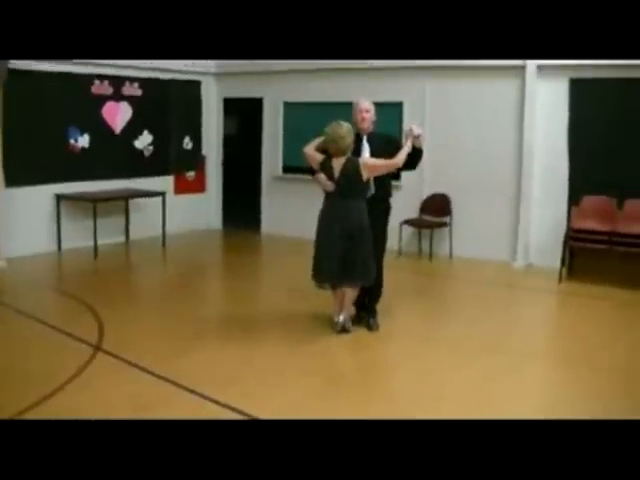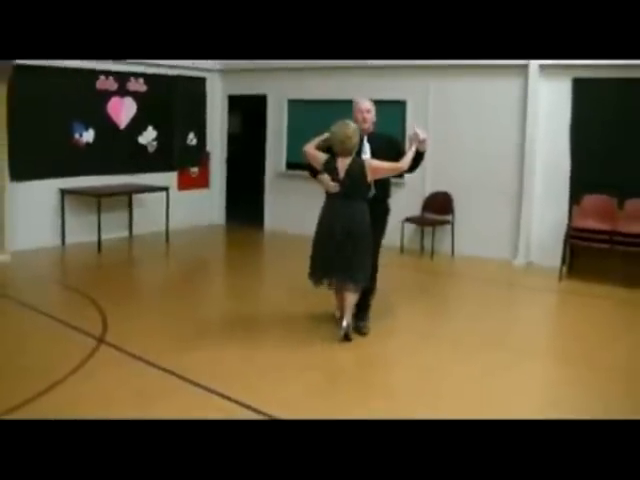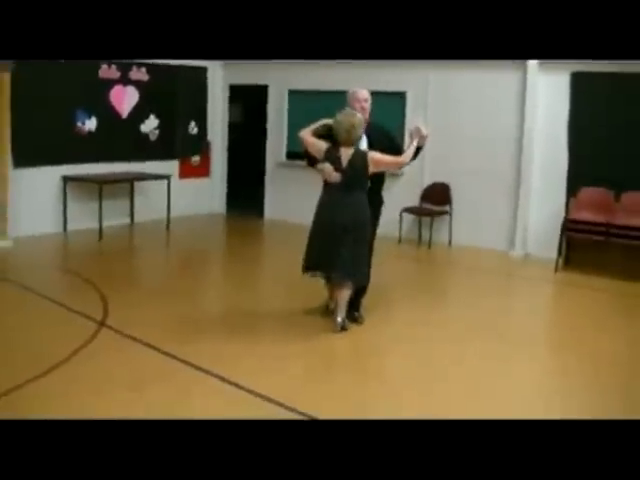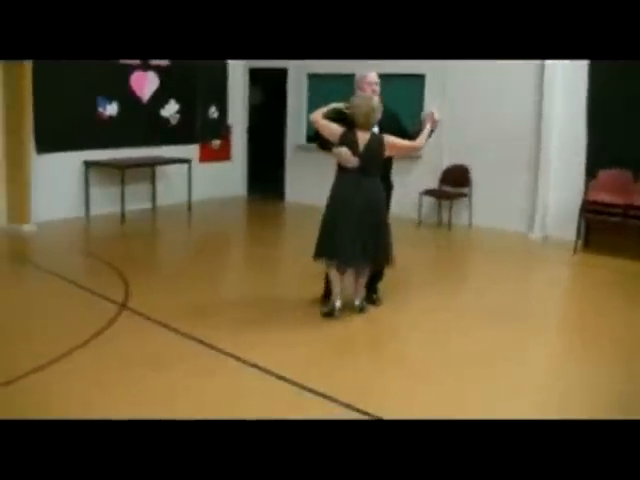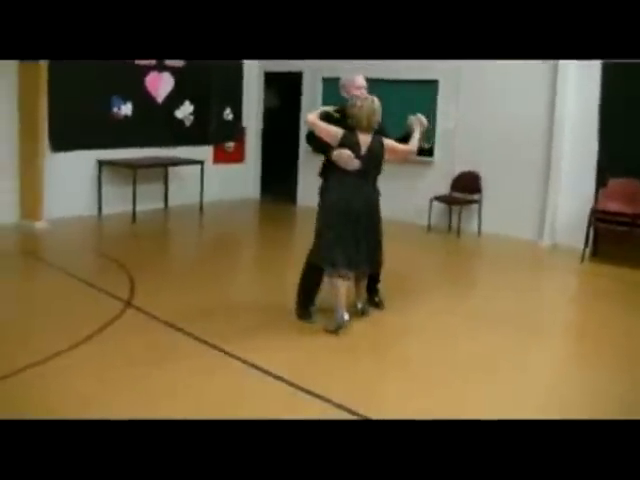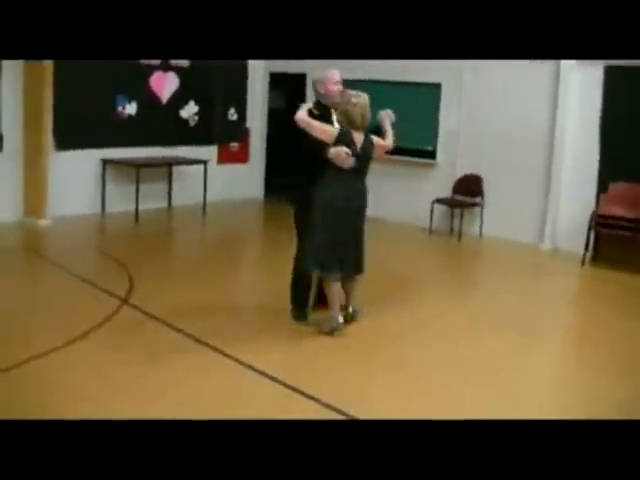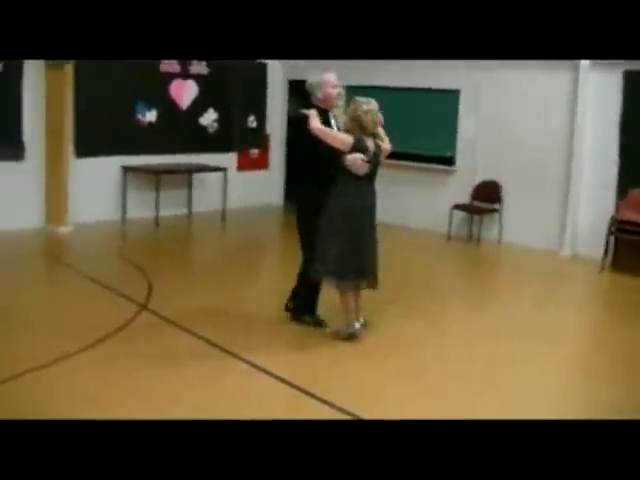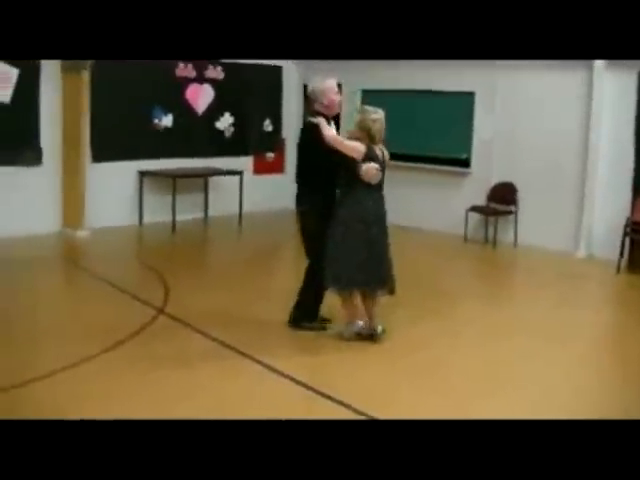
dt=0.3s
person 1, frame 1
left shoulder: (387, 141)
left elbow: (408, 164)
left wrist: (416, 145)
right wrist: (319, 175)
left hip: (378, 208)
left knee: (375, 259)
left ankle: (371, 309)
right ankle: (360, 307)
person 1, frame 2
left shoulder: (387, 142)
left elbow: (407, 166)
left wrist: (420, 149)
right wrist: (321, 176)
left hip: (377, 209)
left knee: (369, 261)
left ankle: (361, 314)
person 1, frame 3
left shoulder: (381, 133)
right shoulder: (335, 130)
left elbow: (401, 158)
right elbow: (311, 150)
left wrist: (418, 144)
right wrist: (320, 165)
left hip: (370, 201)
left ankle: (354, 304)
person 1, frame 4
left shoulder: (389, 117)
right shoulder: (345, 115)
left elbow: (408, 143)
right elbow: (321, 135)
left wrist: (427, 128)
right wrist: (335, 149)
left hip: (380, 186)
left ankle: (371, 287)
right ankle: (330, 291)
person 1, frame 5
right shoulder: (332, 117)
right elbow: (313, 137)
left wrist: (412, 133)
right wrist: (332, 152)
left ankle: (372, 290)
right ankle: (305, 301)
person 1, frame 6
right shoulder: (310, 114)
right elbow: (304, 140)
right wrist: (328, 151)
right hip: (311, 192)
right knee: (308, 246)
left ankle: (320, 294)
right ankle: (299, 303)
person 1, frame 7
left shoulder: (330, 118)
right shoulder: (307, 118)
left elbow: (338, 147)
right elbow: (316, 146)
right wrist: (344, 159)
left hip: (326, 196)
right hip: (311, 197)
left knee: (319, 252)
right knee: (314, 253)
left ankle: (298, 304)
right ankle: (302, 309)
person 1, frame 8
left shoulder: (322, 123)
right shoulder: (314, 126)
left elbow: (333, 154)
right elbow: (331, 156)
right wrist: (359, 168)
left hip: (321, 201)
right hip: (314, 203)
left knee: (322, 256)
right knee: (319, 258)
left ankle: (308, 311)
right ankle: (301, 314)
person 2, frame 1
left shoulder: (323, 163)
right shoulder: (362, 165)
left elbow: (307, 149)
right elbow: (396, 163)
left wrist: (325, 138)
right wrist: (409, 143)
left hip: (330, 219)
right hip: (354, 220)
left knee: (335, 268)
right knee: (354, 271)
left ankle: (338, 314)
right ankle: (344, 316)
person 2, frame 2
left shoulder: (326, 163)
right shoulder: (367, 166)
left elbow: (307, 148)
right elbow: (402, 166)
left wrist: (326, 136)
right wrist: (414, 147)
left hip: (331, 220)
right hip: (357, 222)
left knee: (336, 268)
right knee: (353, 272)
left ankle: (341, 312)
right ankle: (347, 320)
person 2, frame 3
left shoulder: (327, 152)
right shoulder: (368, 158)
left elbow: (303, 134)
right elbow: (403, 161)
left wrist: (323, 122)
right wrist: (415, 141)
left hip: (329, 211)
right hip: (355, 214)
left knee: (329, 259)
right knee: (349, 265)
left ankle: (334, 302)
right ankle: (341, 315)
person 2, frame 4
left shoulder: (343, 135)
right shoulder: (384, 142)
left elbow: (315, 117)
right elbow: (417, 146)
left wrist: (333, 107)
right wrist: (428, 125)
left hip: (343, 197)
right hip: (371, 199)
left knee: (335, 249)
right knee: (365, 249)
left ankle: (335, 298)
right ankle: (359, 298)
person 2, frame 5
left shoulder: (342, 137)
right shoulder: (383, 145)
left elbow: (310, 120)
right elbow: (411, 149)
left wrist: (323, 110)
right wrist: (418, 129)
left hip: (339, 202)
right hip: (366, 203)
left knee: (336, 257)
right knee: (362, 253)
left ankle: (341, 312)
right ankle: (361, 302)
person 2, frame 6
left shoulder: (336, 134)
right shoulder: (370, 141)
left elbow: (300, 119)
right elbow: (389, 144)
left wrist: (306, 107)
right wrist: (387, 124)
left hip: (331, 201)
right hip: (356, 202)
left knee: (329, 257)
right knee: (349, 255)
left ankle: (335, 316)
right ankle: (348, 307)
person 2, frame 7
left shoulder: (349, 141)
right shoulder: (377, 146)
left elbow: (316, 127)
right elbow: (388, 146)
left wrist: (313, 114)
right wrist: (378, 127)
left hip: (344, 208)
right hip: (365, 208)
left knee: (341, 264)
right knee: (358, 263)
left ankle: (351, 324)
right ankle: (357, 317)
person 2, frame 8
left shoulder: (360, 150)
right shoulder: (378, 153)
left elbow: (331, 137)
left wrist: (322, 121)
left hip: (354, 217)
right hip: (372, 216)
left knee: (341, 269)
right knee: (367, 271)
left ankle: (355, 319)
right ankle: (372, 325)
